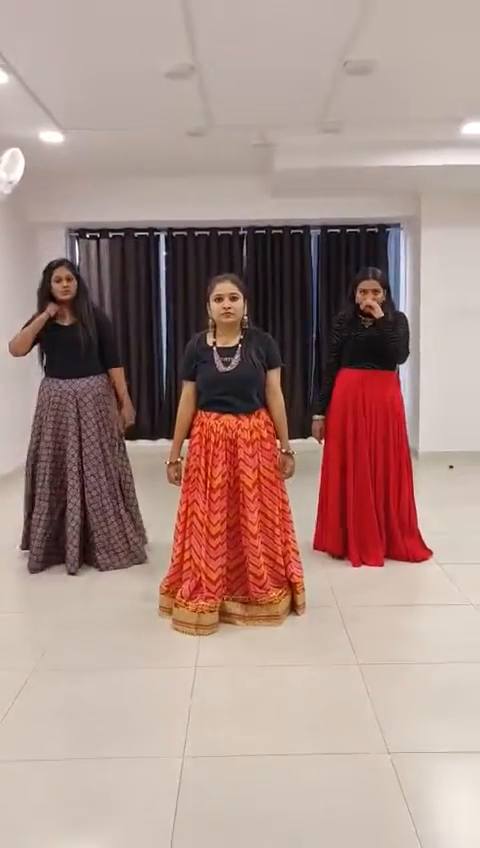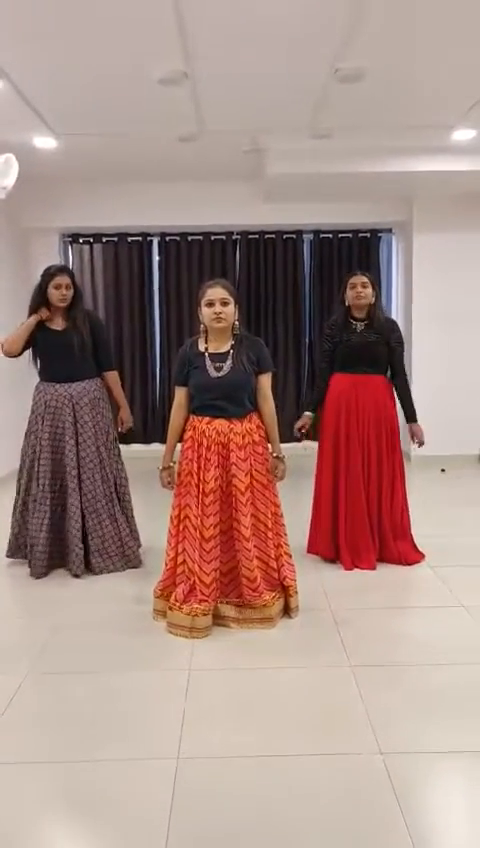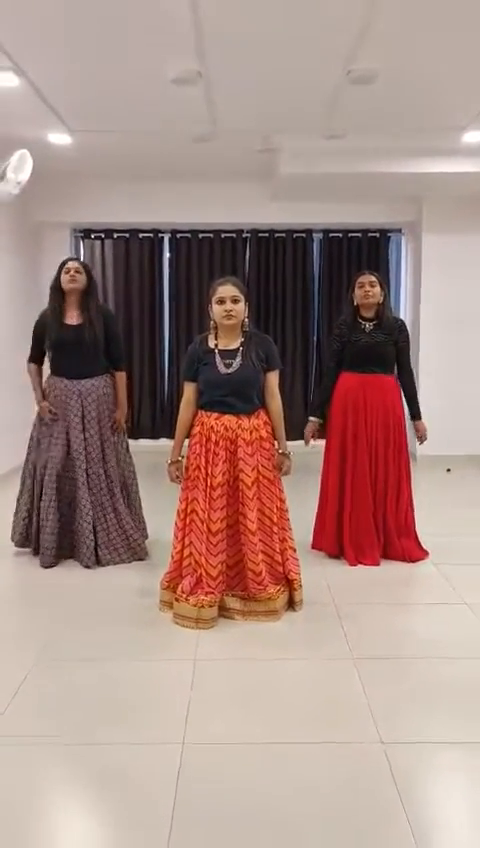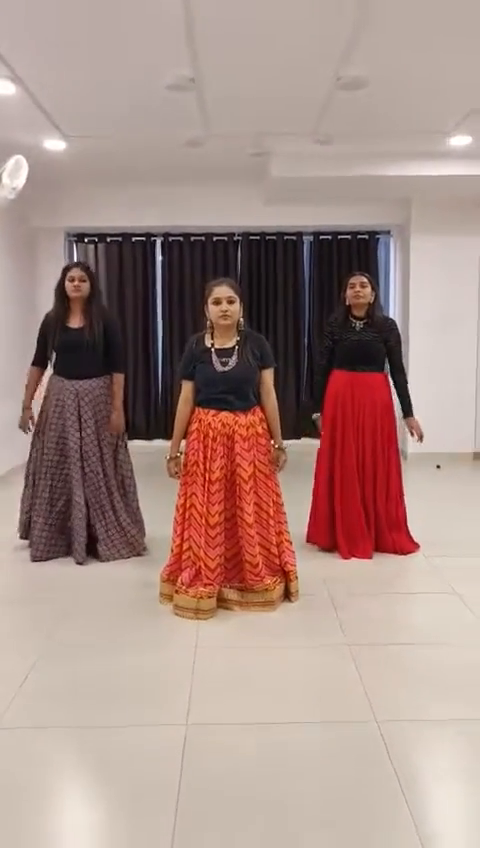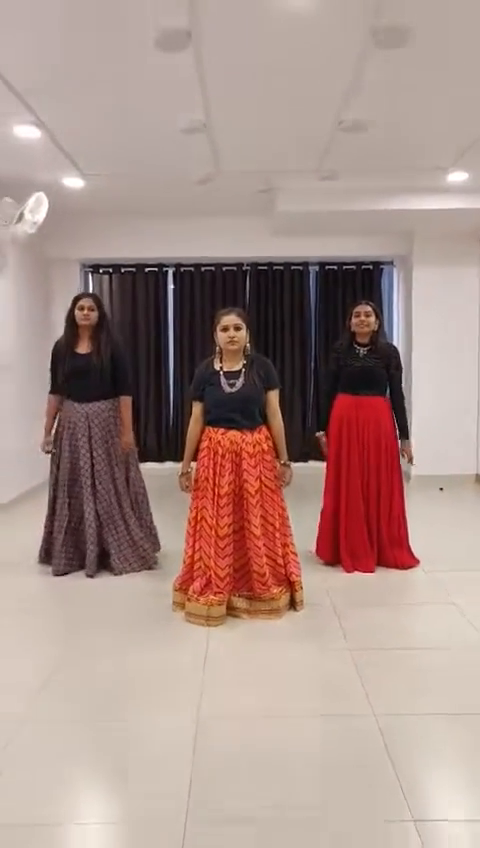
dt=0.5s
person 1, frame 1
left shoulder: (262, 343)
right shoulder: (197, 347)
left elbow: (275, 396)
right elbow: (187, 402)
left wrist: (286, 447)
right wrist: (174, 454)
left hip: (255, 440)
right hip: (210, 442)
left knee: (257, 519)
right knee: (209, 521)
left ankle: (259, 591)
right ankle: (206, 593)
person 1, frame 2
left shoulder: (253, 348)
right shoulder: (188, 353)
left elbow: (266, 401)
right elbow: (179, 407)
left wrist: (277, 451)
right wrist: (166, 460)
left hip: (246, 445)
right hip: (201, 446)
left knee: (249, 522)
right knee: (201, 524)
left ankle: (252, 593)
right ankle: (199, 597)
person 1, frame 3
left shoulder: (262, 345)
right shoulder: (198, 349)
left elbow: (273, 398)
right elbow: (188, 403)
left wrist: (283, 447)
right wrist: (175, 454)
left hip: (254, 440)
right hip: (210, 441)
left knee: (254, 517)
right knee: (208, 518)
left ankle: (255, 587)
right ankle: (205, 589)
person 1, frame 4
left shoulder: (256, 344)
right shoulder: (195, 348)
left elbow: (268, 395)
right elbow: (185, 401)
left wrist: (278, 442)
right wrist: (173, 450)
left hip: (249, 436)
right hip: (207, 437)
left knee: (251, 510)
right knee: (207, 512)
left ankle: (254, 579)
right ankle: (203, 581)
person 1, frame 5
left shoulder: (262, 367)
right shoulder: (205, 372)
left elbow: (274, 415)
right elbow: (196, 420)
left wrist: (284, 459)
right wrist: (185, 465)
left hip: (256, 453)
right hip: (216, 454)
left knee: (258, 522)
right knee: (216, 523)
left ankle: (260, 588)
right ankle: (213, 590)
person 2, frame 1
left shoulder: (94, 317)
right shoulder: (41, 321)
left elbow: (113, 362)
right elbow: (16, 349)
left wrist: (126, 403)
right wrist: (44, 316)
left hip: (93, 399)
right hip: (55, 401)
left knee: (98, 471)
right knee: (55, 472)
left ankle: (105, 543)
right ankle: (54, 543)
person 2, frame 2
left shoulder: (88, 321)
right shoulder: (36, 327)
left elbow: (107, 365)
left wrist: (123, 405)
right wrist: (35, 318)
left hip: (89, 402)
right hip: (51, 405)
left knee: (93, 475)
right knee: (50, 477)
left ankle: (102, 547)
right ankle: (48, 547)
person 2, frame 3
left shoulder: (102, 316)
right shoulder: (47, 319)
left elbow: (118, 363)
right elbow: (34, 362)
left wrist: (122, 405)
right wrist: (39, 398)
left hip: (98, 398)
right hip: (61, 399)
left knee: (101, 470)
right knee: (56, 472)
left ankle: (107, 539)
right ankle: (56, 539)
person 2, frame 4
left shoulder: (103, 320)
right shoulder: (52, 320)
left elbow: (117, 367)
right elbow: (39, 364)
left wrist: (118, 408)
right wrist: (26, 404)
left hip: (96, 398)
right hip: (60, 398)
left knee: (99, 470)
right knee: (56, 469)
left ankle: (108, 535)
right ankle: (54, 536)
person 2, frame 5
left shoulder: (110, 346)
right shoulder: (62, 347)
left elbow: (124, 390)
right elbow: (57, 391)
left wrist: (127, 429)
right wrist: (49, 430)
left hip: (106, 420)
right hip: (72, 422)
left knee: (112, 487)
right knee: (73, 488)
left ankle: (122, 550)
right ankle: (71, 551)
person 3, frame 1
left shoulder: (396, 320)
right shoulder: (343, 321)
left elbow: (400, 356)
right elbow: (331, 367)
left wrist: (380, 318)
right wrist: (319, 411)
left hip: (384, 400)
right hip: (348, 399)
left knee: (387, 472)
right knee: (349, 471)
left ankle: (394, 539)
right ankle: (350, 539)
person 3, frame 2
left shoulder: (388, 327)
right shoulder: (334, 327)
left elbow: (399, 373)
right elbow: (324, 373)
left wrist: (411, 418)
right wrist: (310, 412)
left hip: (377, 404)
right hip: (340, 403)
left knee: (380, 475)
right knee: (342, 475)
left ankle: (387, 543)
right ankle: (343, 543)
person 3, frame 3
left shoulder: (396, 327)
right shoulder: (343, 327)
left elbow: (405, 372)
right elbow: (331, 372)
left wrist: (416, 416)
right wrist: (315, 414)
left hip: (385, 404)
right hip: (348, 402)
left knee: (387, 473)
right knee: (349, 472)
left ankle: (391, 540)
right ankle: (350, 540)
person 3, frame 4
left shoulder: (387, 326)
right shoulder: (335, 325)
left elbow: (397, 370)
right elbow: (324, 369)
left wrist: (409, 414)
right wrist: (318, 410)
left hip: (376, 400)
right hip: (340, 399)
left knee: (378, 467)
right knee: (341, 467)
left ankle: (384, 534)
right ankle: (344, 534)
person 3, frame 5
left shoulder: (388, 352)
right shoulder: (340, 351)
left elbow: (397, 394)
right elbow: (328, 391)
left wrist: (405, 436)
right wrist: (323, 430)
left hip: (378, 422)
right hip: (344, 421)
left knee: (381, 486)
right knee: (345, 486)
left ankle: (388, 550)
right ankle: (348, 549)
